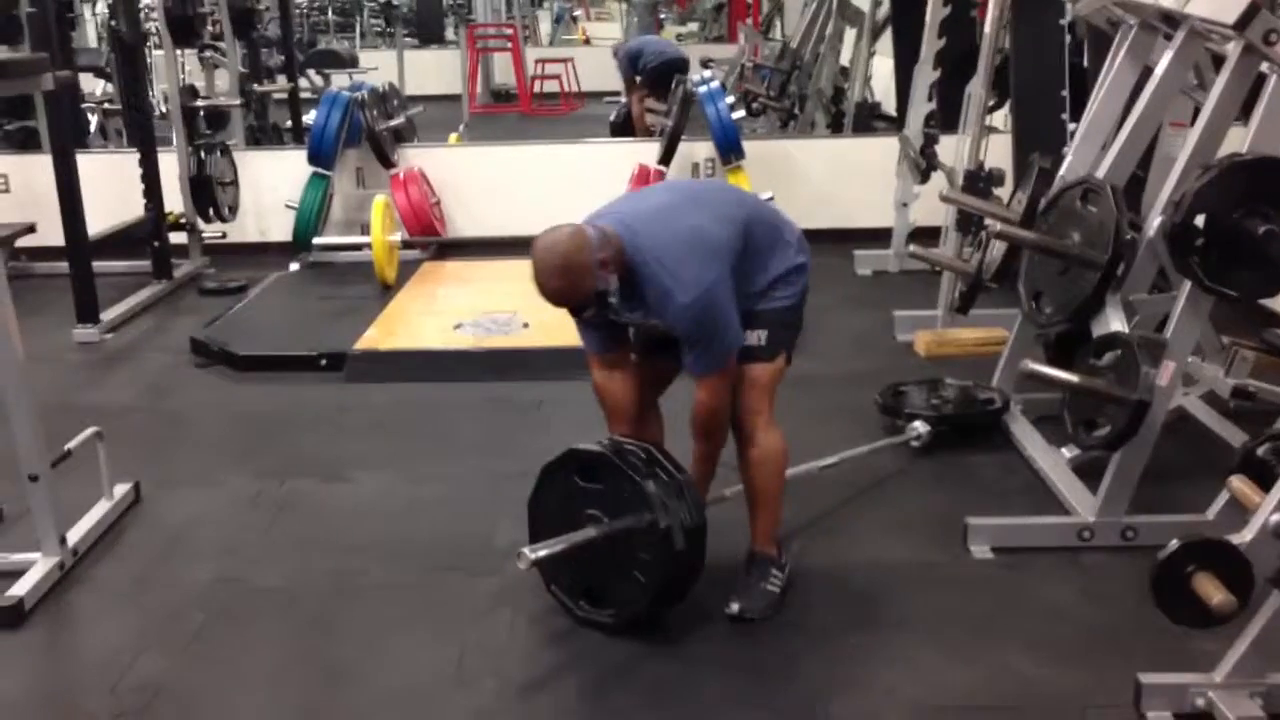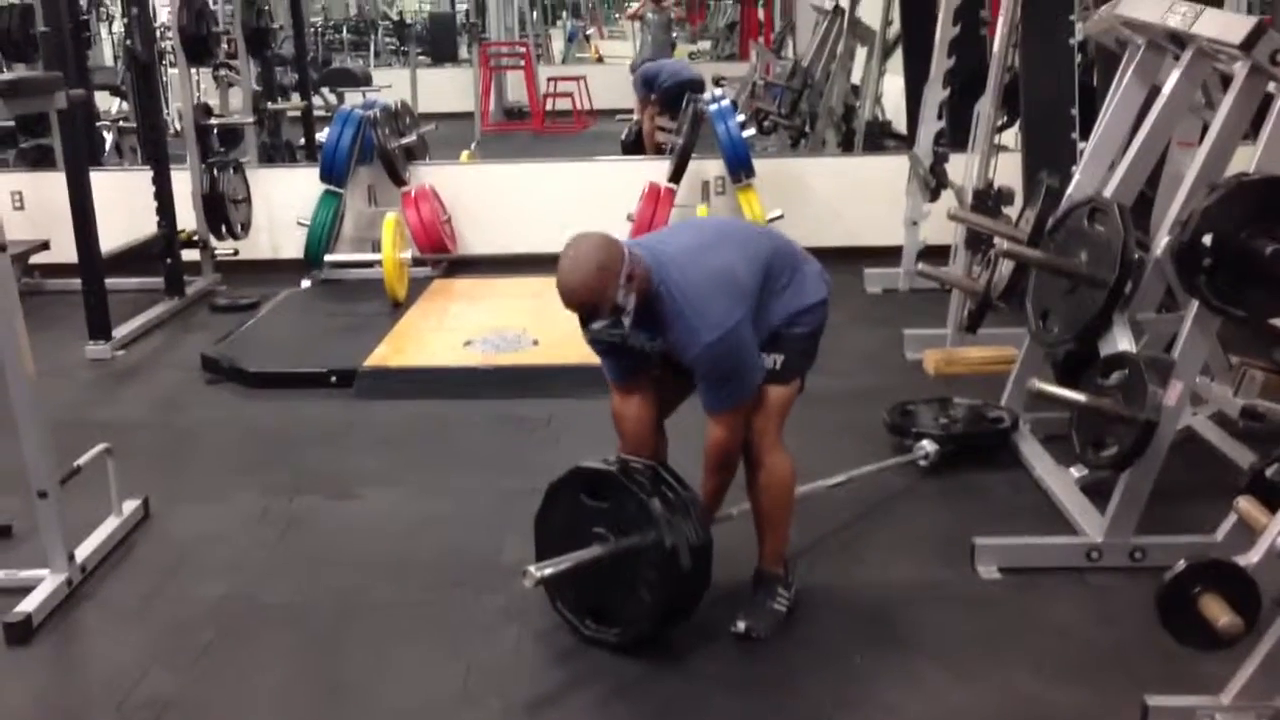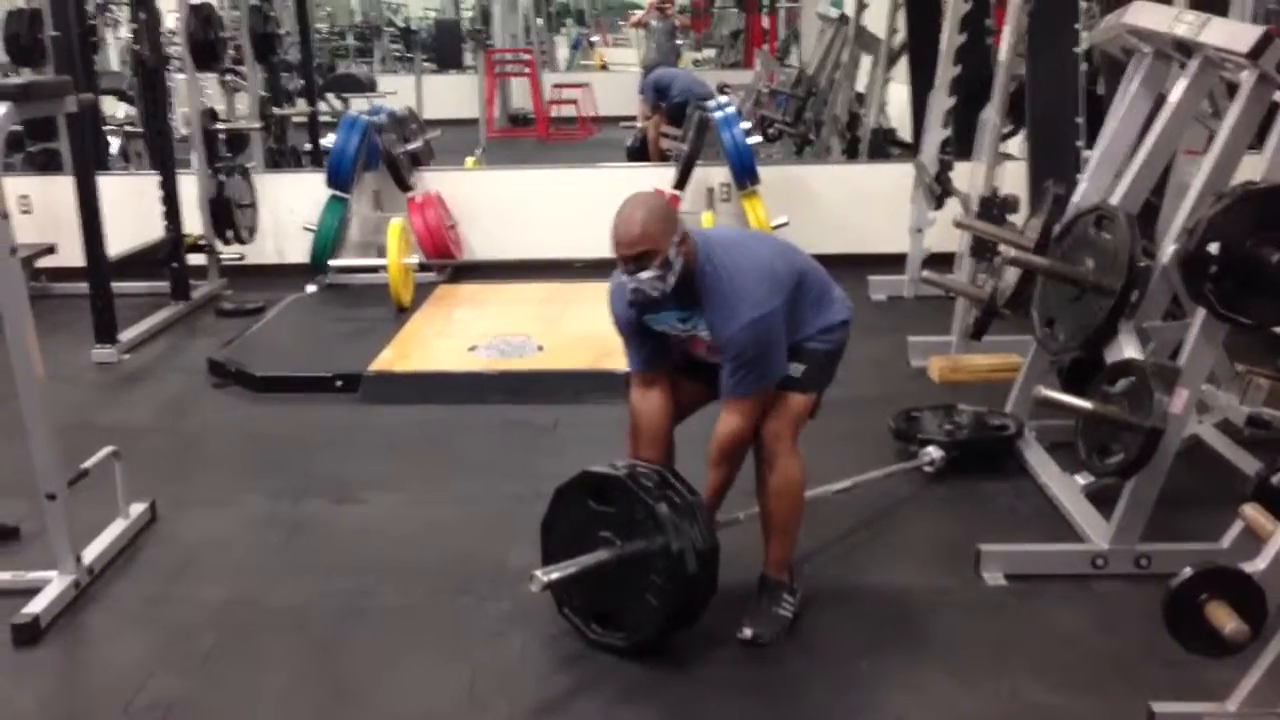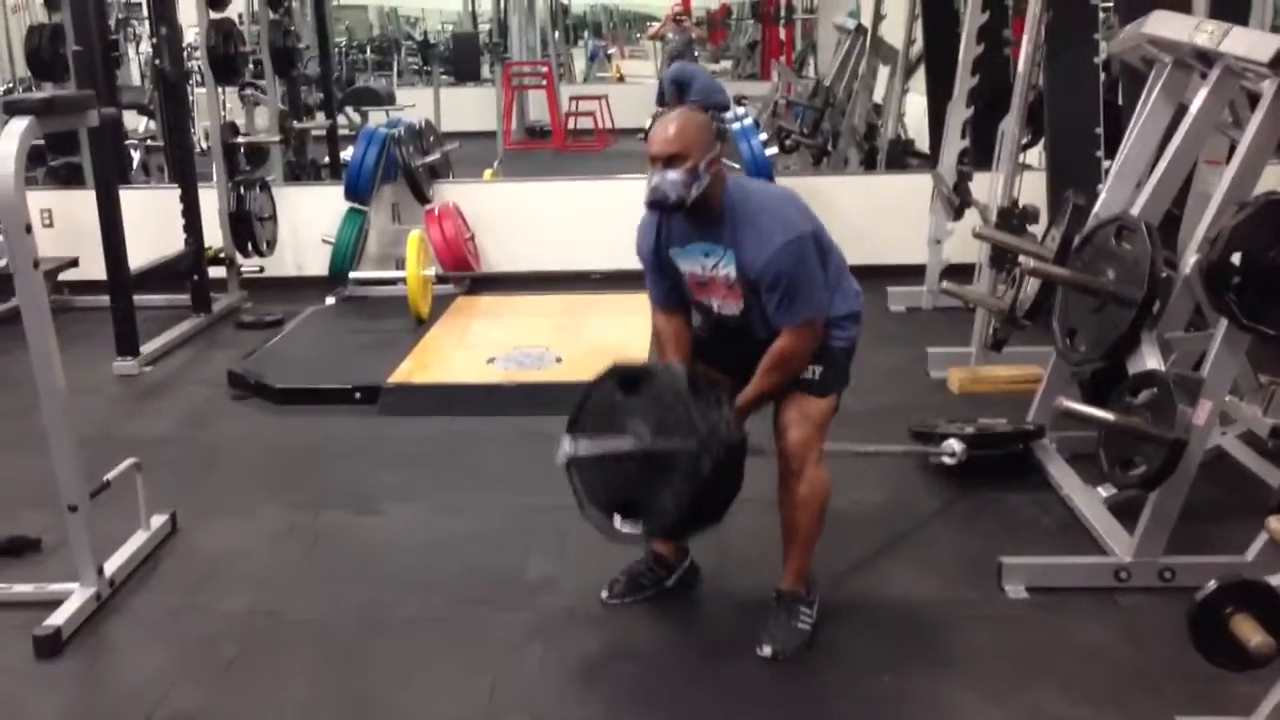
dt=0.7s
person 1, frame 1
left shoulder: (686, 285)
right shoulder: (583, 263)
left elbow: (712, 393)
right elbow: (611, 371)
left wrist: (698, 486)
left hip: (768, 274)
left knee: (748, 412)
right knee: (636, 395)
left ankle: (768, 556)
person 1, frame 2
left shoulder: (707, 320)
right shoulder: (605, 299)
left elbow: (727, 430)
right elbow: (631, 398)
left wrist: (700, 517)
left hip: (790, 302)
left knee: (758, 435)
right knee: (641, 420)
left ankle: (774, 576)
person 1, frame 3
left shoulder: (745, 301)
right shoulder: (628, 294)
left elbow: (738, 419)
right elbow: (649, 389)
left wrist: (704, 511)
left hip: (810, 328)
left knee: (773, 437)
right knee: (645, 417)
left ankle: (779, 582)
person 1, frame 4
left shoulder: (776, 230)
right shoulder: (658, 226)
left elbow: (799, 338)
right elbow: (671, 317)
left wrist: (735, 412)
left hip: (819, 328)
right hip: (730, 326)
left knee: (797, 444)
left ankle: (796, 593)
right ankle: (667, 558)
